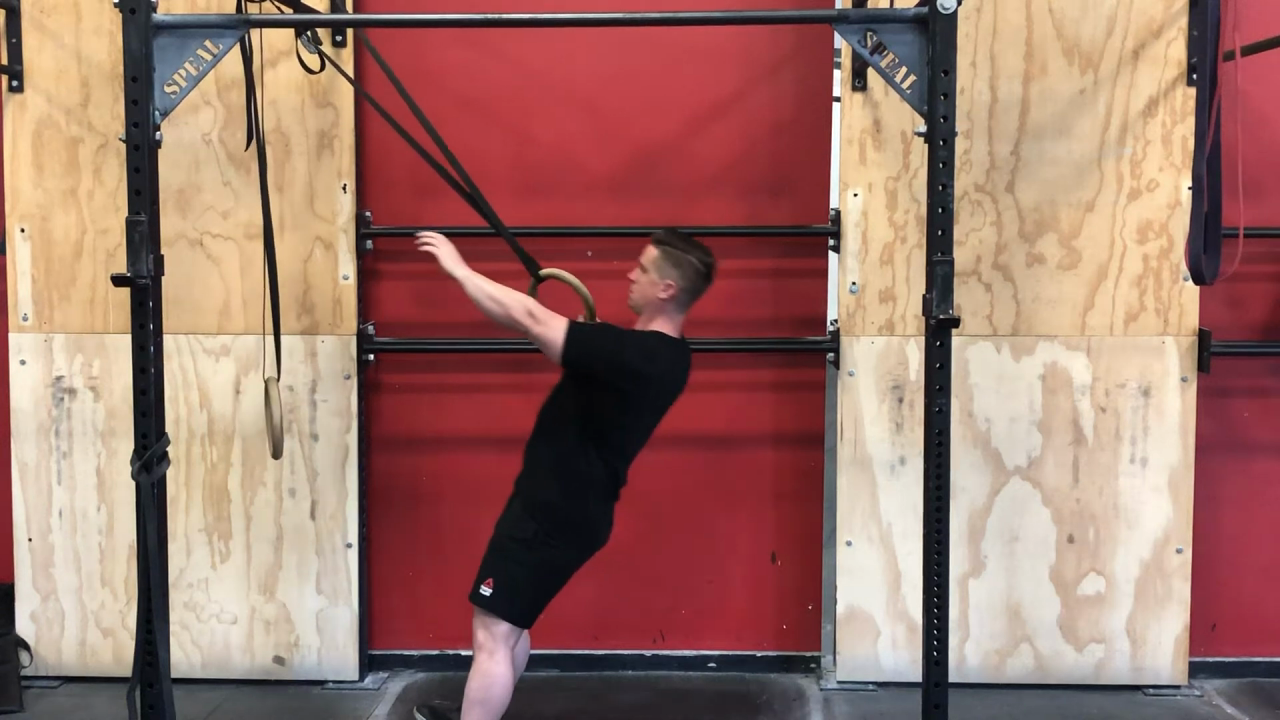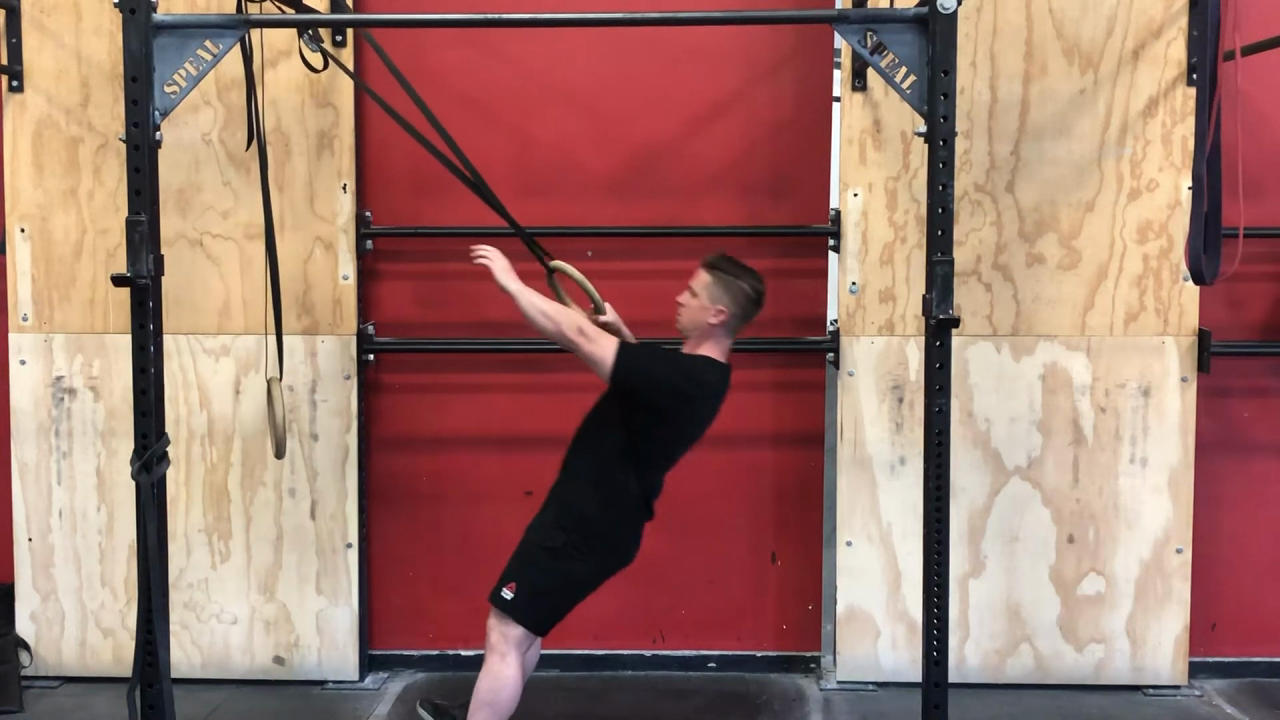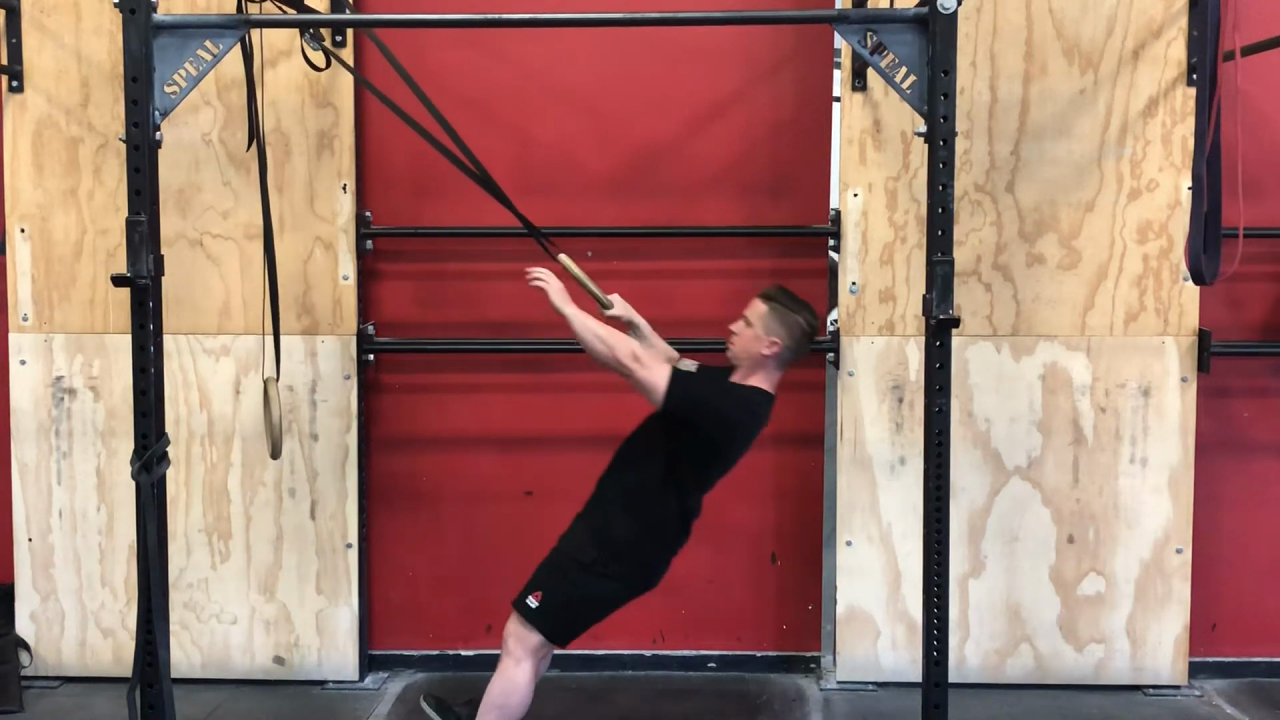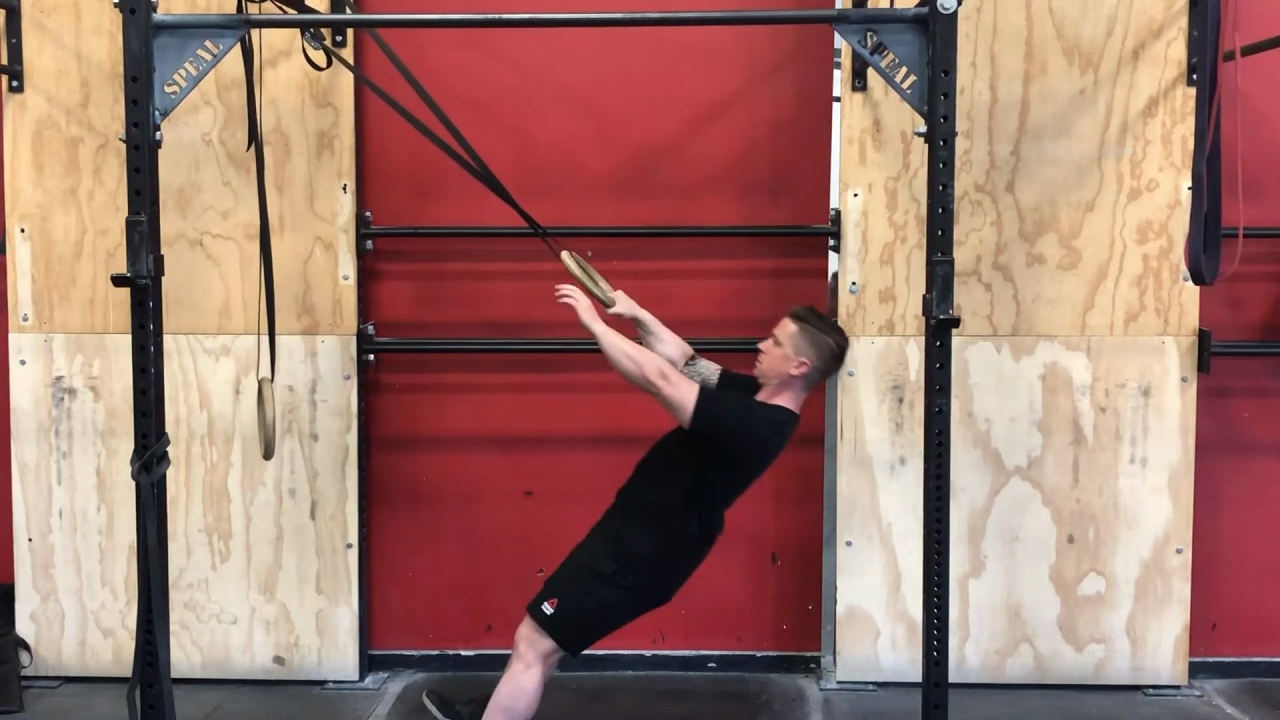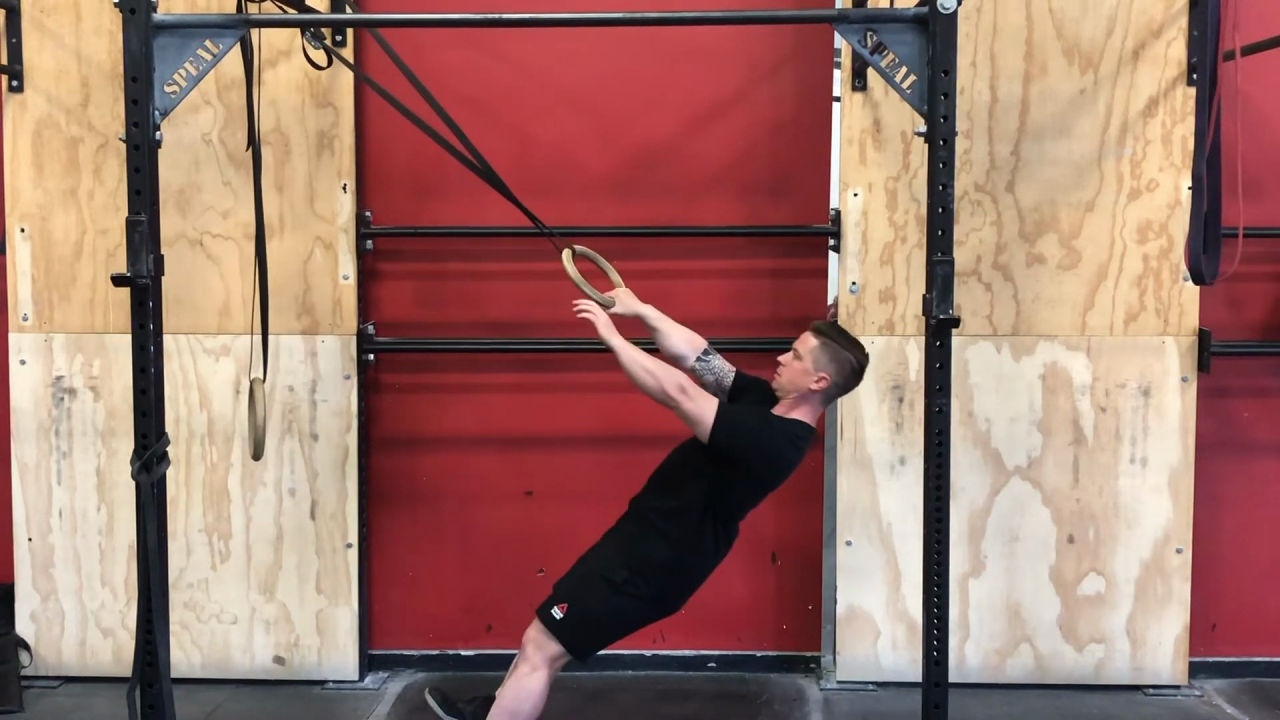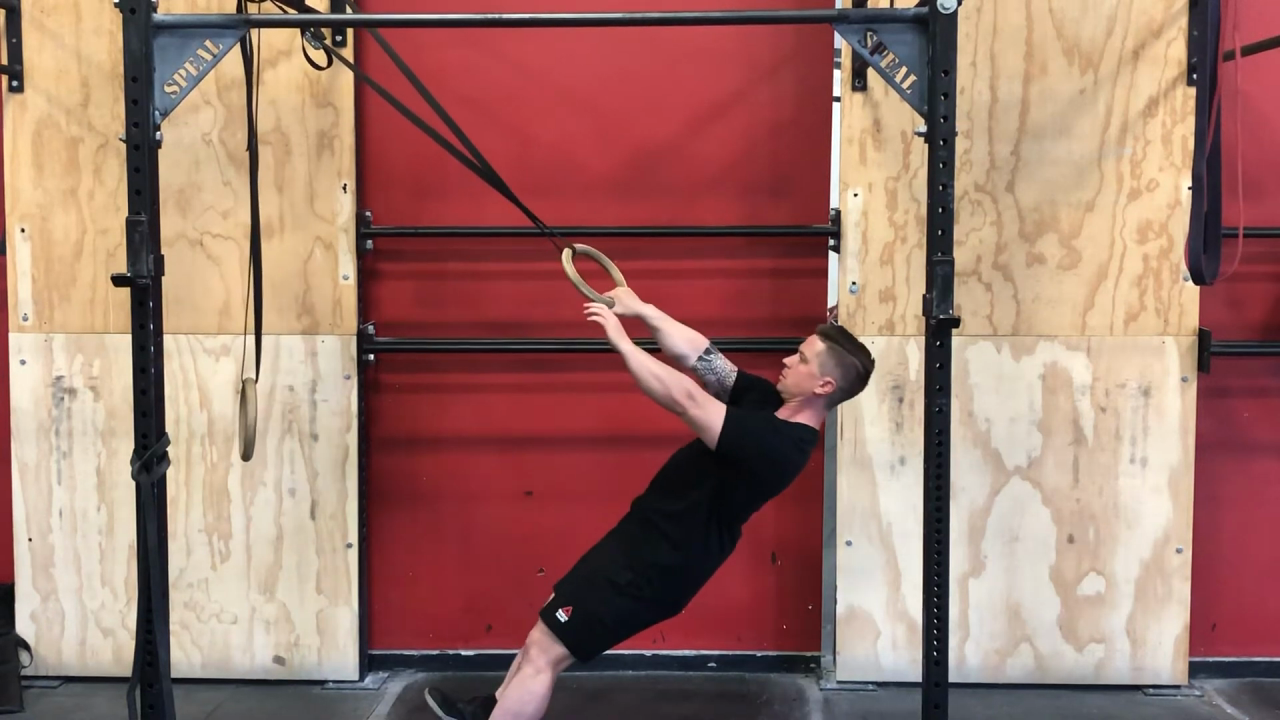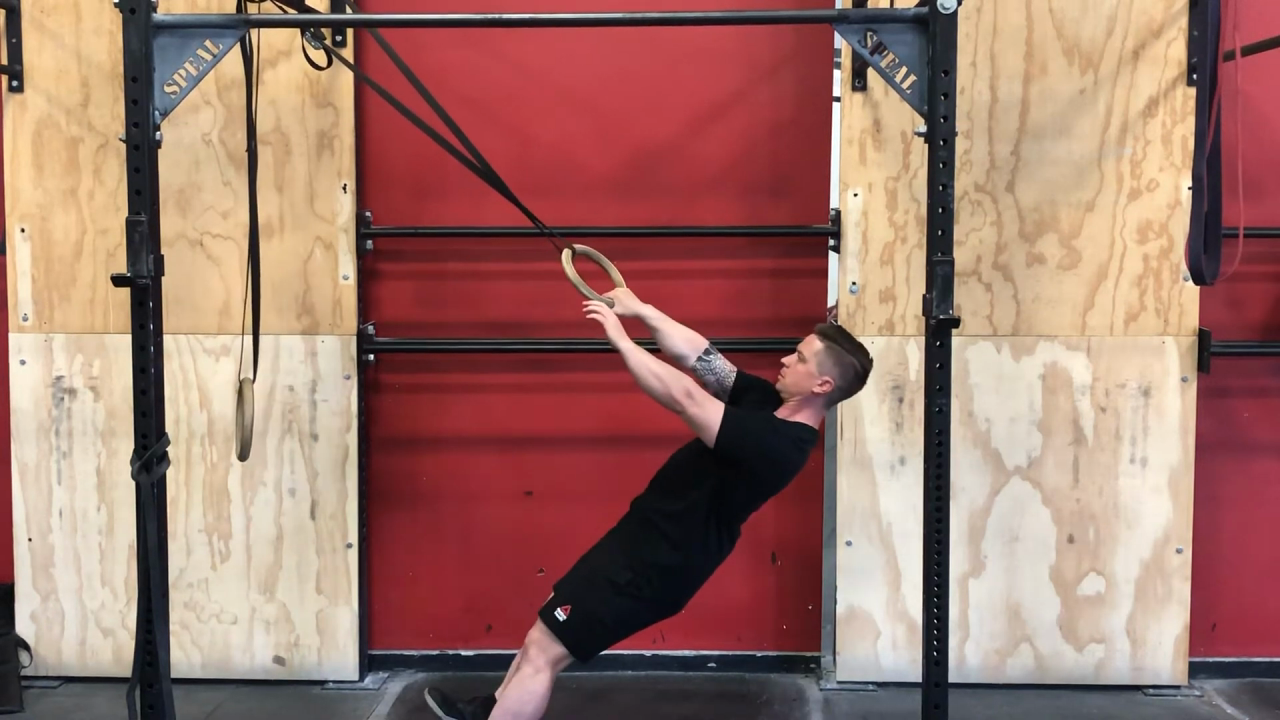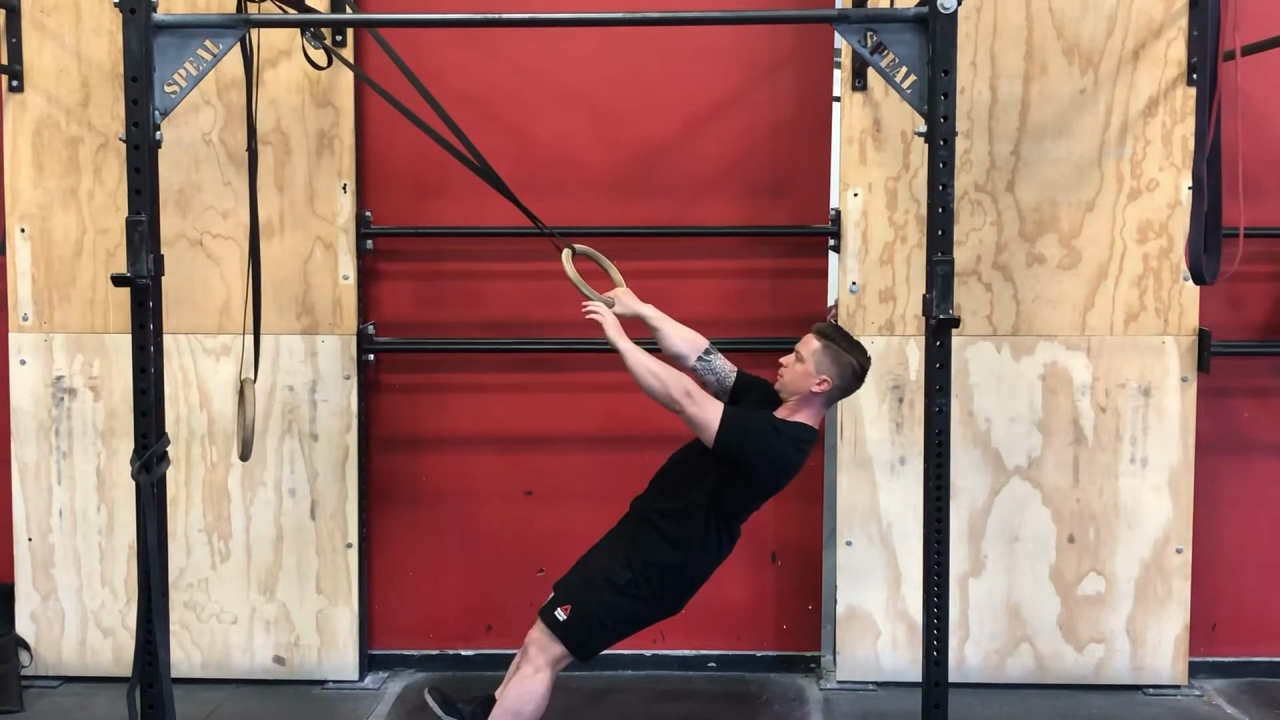
dt=0.2s
person 1, frame 1
left shoulder: (637, 355)
right shoulder: (663, 352)
left elbow: (530, 319)
left wrist: (457, 267)
right wrist: (591, 331)
left hip: (555, 510)
right hip: (570, 504)
left knee: (493, 632)
right knee: (508, 622)
person 1, frame 2
left shoulder: (682, 377)
right shoulder: (700, 370)
left elbow: (580, 338)
left wrist: (510, 281)
right wrist: (617, 326)
left hip: (586, 524)
right hip: (596, 514)
left knee: (505, 635)
right knee: (521, 625)
person 1, frame 3
left shoulder: (727, 405)
right shoulder: (737, 388)
left elbow: (633, 362)
right elbow: (672, 365)
left wrist: (566, 305)
right wrist: (631, 318)
left hip: (621, 542)
right hip: (623, 527)
left knee: (522, 640)
right knee: (536, 627)
person 1, frame 4
left shoulder: (752, 424)
right shoulder: (757, 399)
left elbow: (661, 378)
right elbow: (686, 362)
left wrist: (594, 322)
right wrist: (635, 314)
left hip: (639, 554)
right hip: (637, 536)
left knee: (533, 644)
right knee: (543, 623)
person 1, frame 5
left shoulder: (772, 441)
right shoulder: (767, 402)
left elbow: (678, 394)
right elbow: (697, 358)
left wrist: (611, 335)
right wrist: (640, 310)
left hip: (651, 562)
right hip: (645, 538)
left knee: (540, 647)
right knee: (549, 620)
person 1, frame 6
left shoulder: (779, 446)
right shoulder: (769, 403)
left elbow: (685, 400)
right elbow: (699, 355)
left wrist: (620, 340)
right wrist: (640, 310)
left hip: (653, 564)
right hip: (647, 538)
left knee: (543, 651)
right knee: (552, 618)
person 1, frame 7
left shoulder: (777, 444)
right shoulder: (769, 404)
left elbow: (684, 398)
right elbow: (698, 356)
left wrist: (620, 339)
right wrist: (639, 310)
left hip: (653, 563)
right hip: (645, 537)
left knee: (543, 650)
right knee: (549, 621)
person 1, frame 8
left shoulder: (776, 444)
right shoulder: (769, 403)
left elbow: (683, 398)
right elbow: (699, 356)
left wrist: (619, 339)
right wrist: (640, 310)
left hip: (654, 563)
right hip: (647, 537)
left knee: (544, 650)
right knee: (551, 618)
